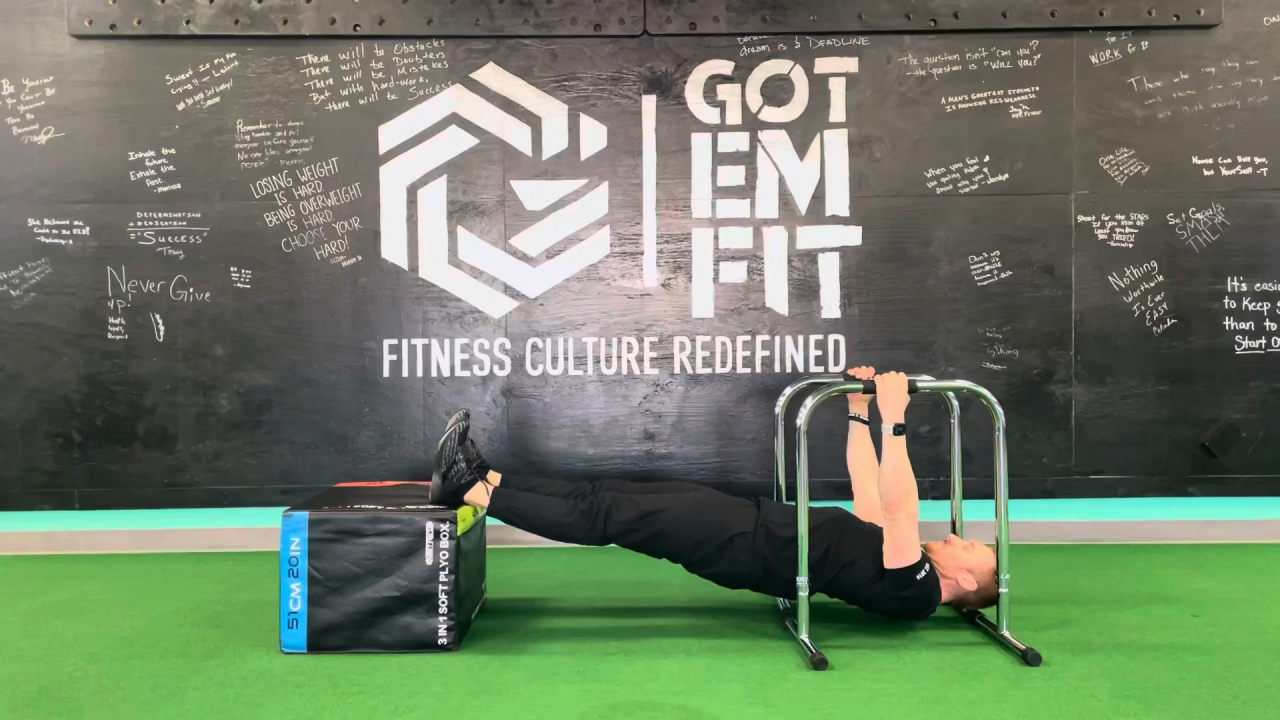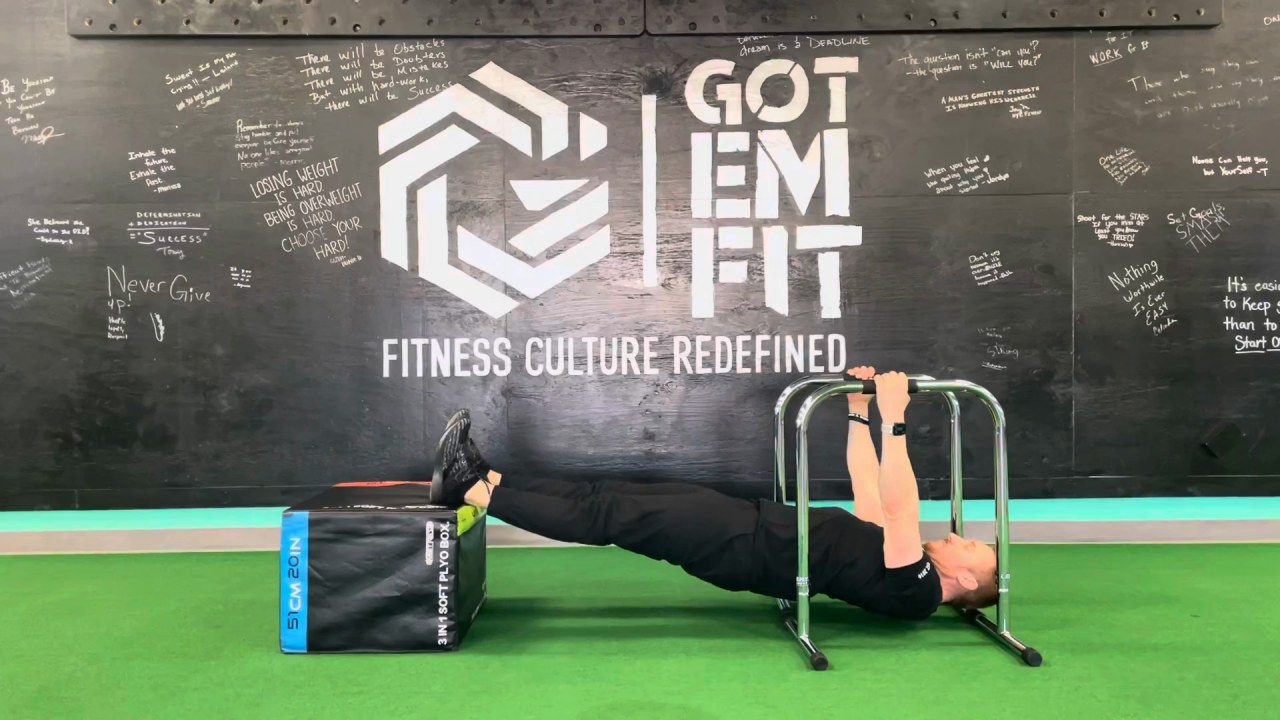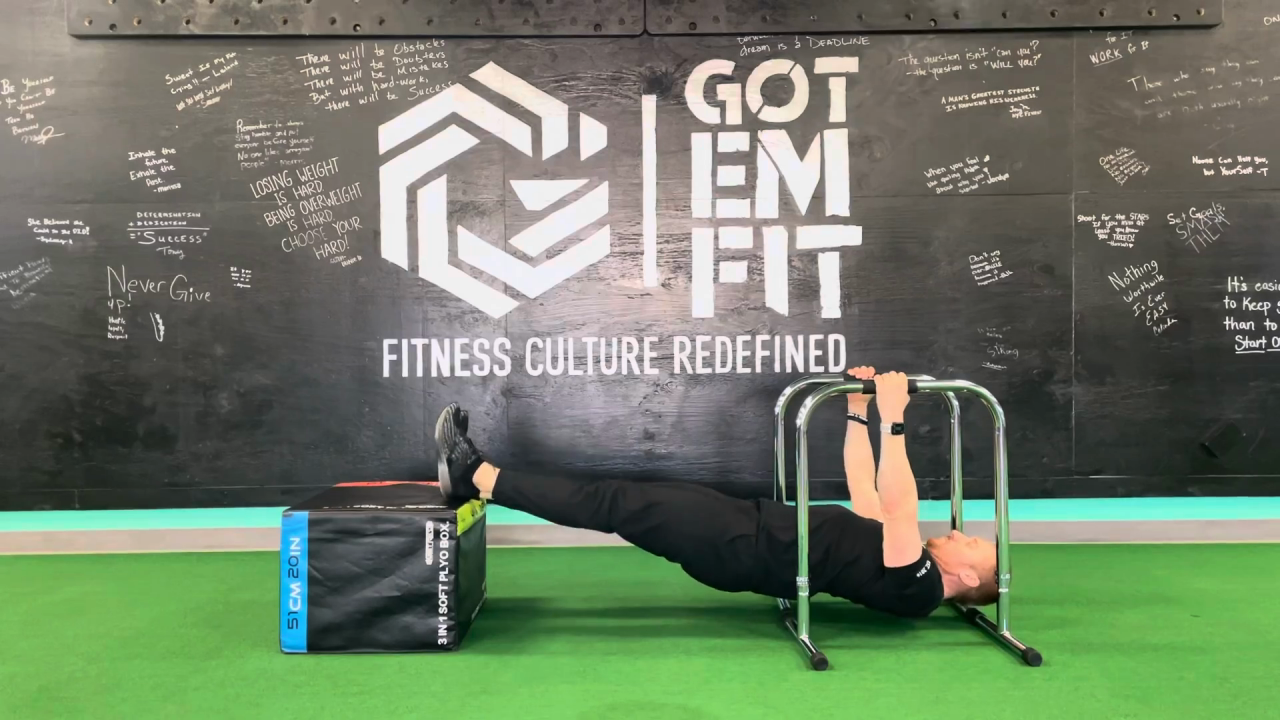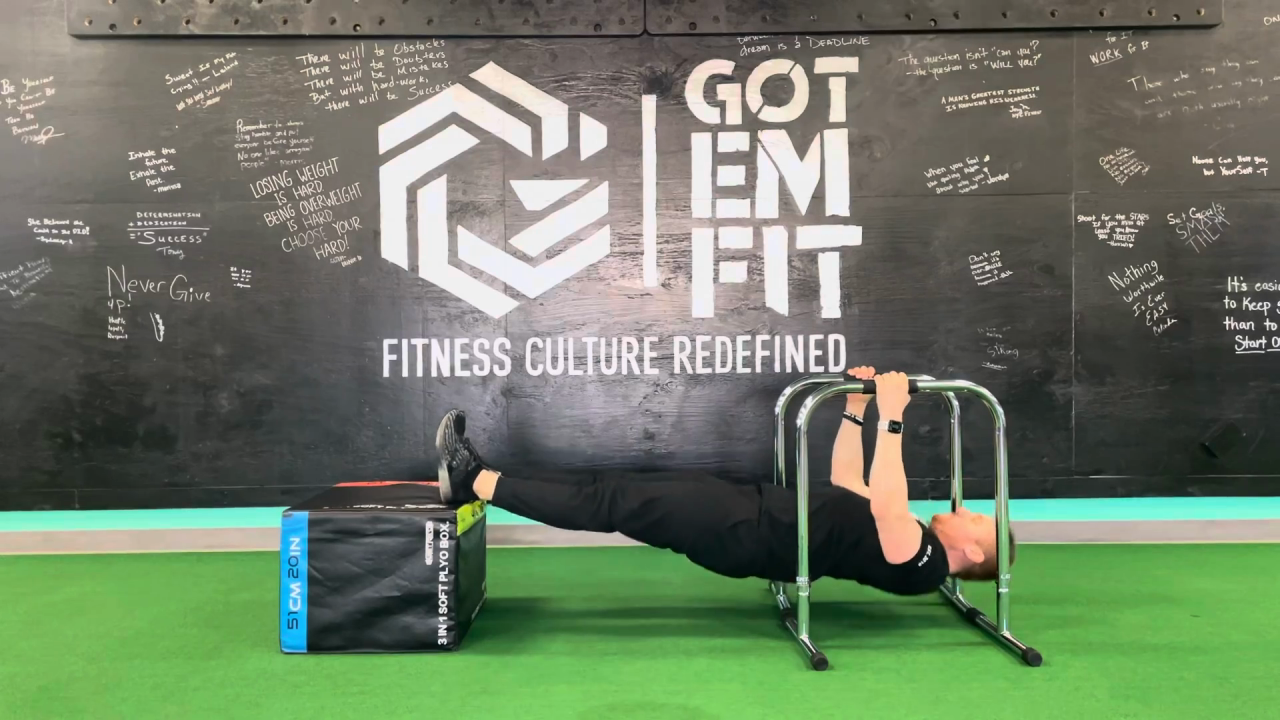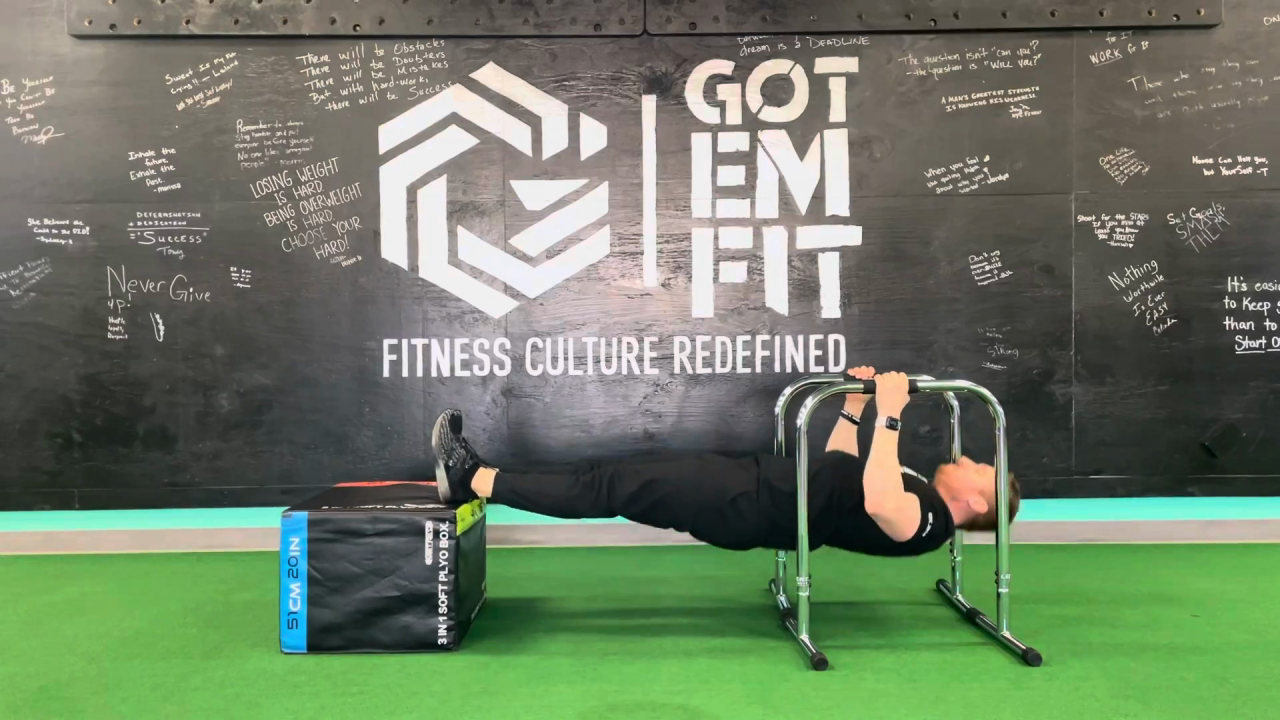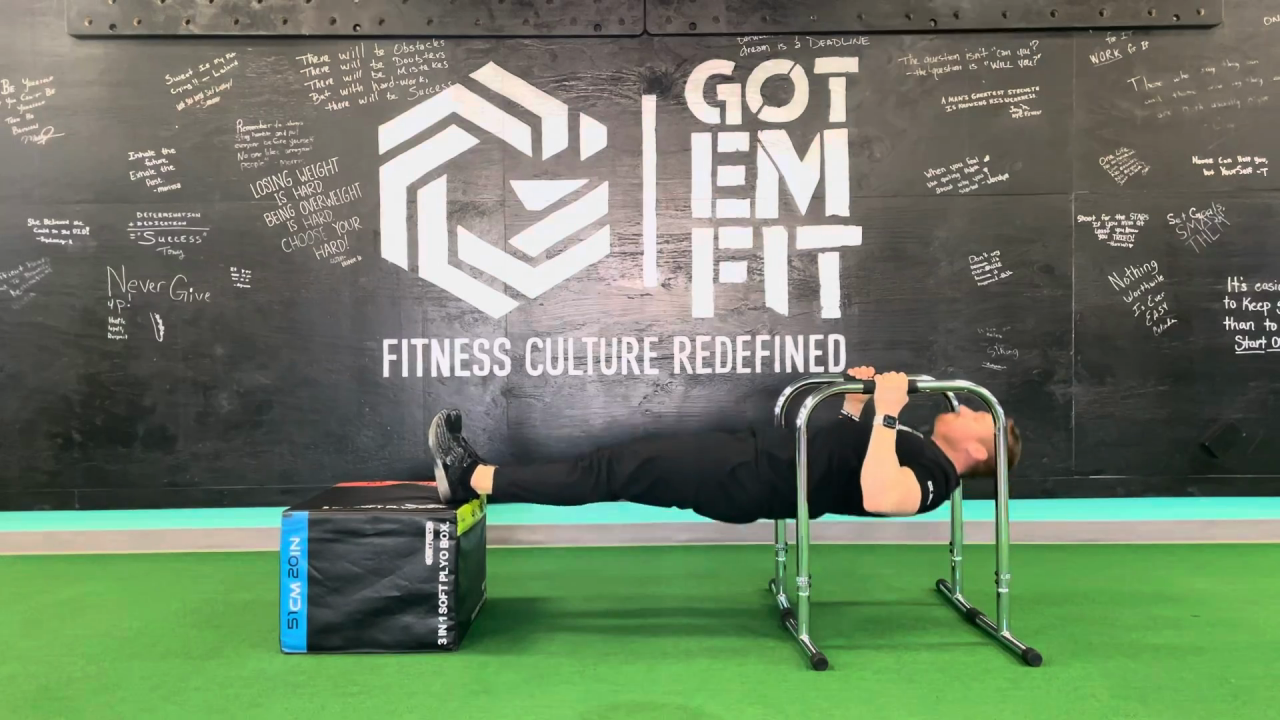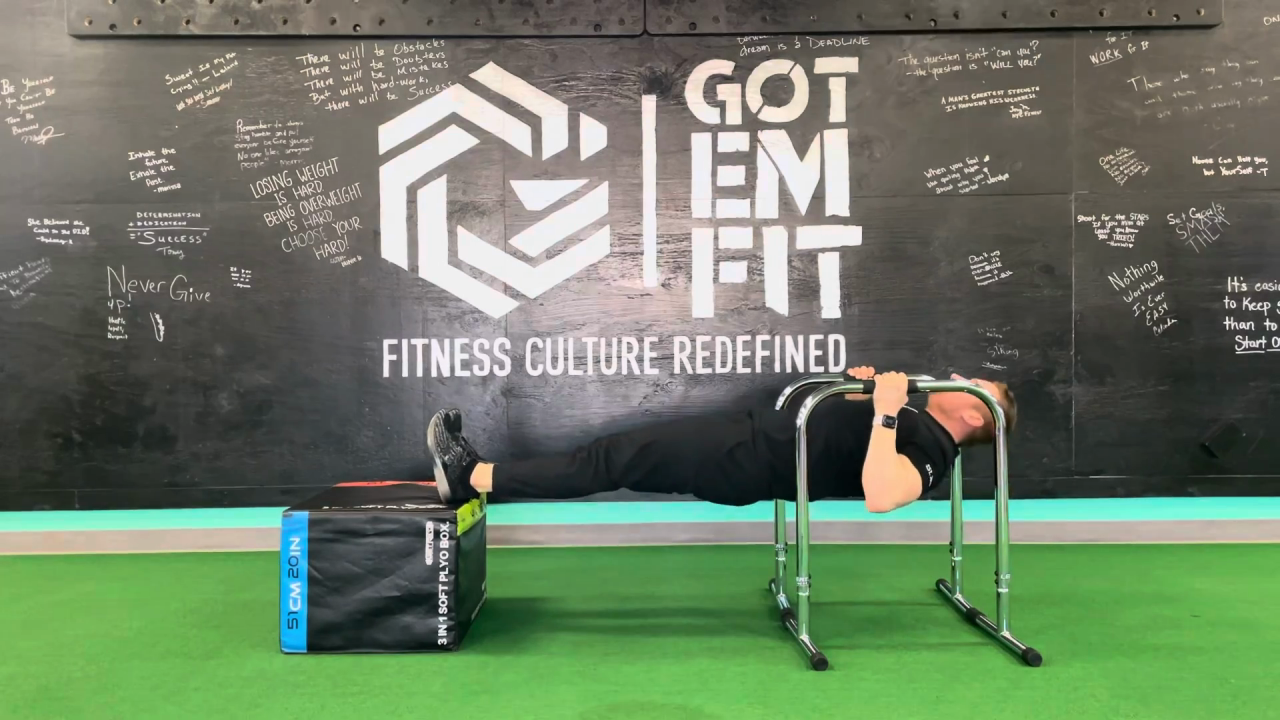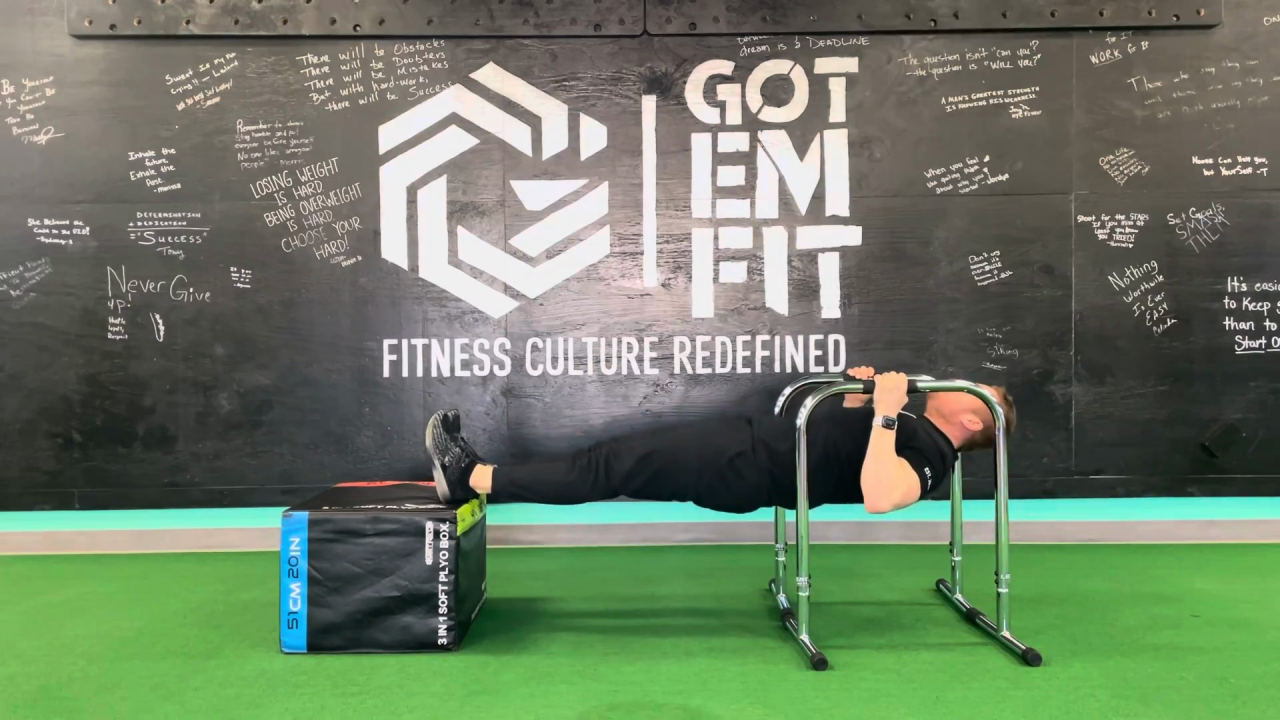
dt=0.2s
person 1, frame 1
left shoulder: (912, 592)
right shoulder: (906, 560)
left elbow: (897, 508)
right elbow: (868, 490)
left wrist: (894, 421)
right wrist: (860, 414)
left hip: (744, 545)
right hip: (754, 516)
left knee: (605, 519)
right knee: (606, 498)
left ankle: (471, 490)
right ankle: (484, 477)
person 1, frame 2
left shoulder: (914, 590)
right shoulder: (904, 559)
left elbow: (899, 508)
right elbow: (869, 490)
left wrist: (893, 420)
right wrist: (859, 412)
left hip: (744, 548)
right hip: (752, 519)
left knee: (605, 518)
right knee: (606, 498)
left ankle: (473, 489)
right ankle: (480, 478)
person 1, frame 3
left shoulder: (914, 588)
right shoulder: (909, 561)
left elbow: (898, 507)
right elbow: (865, 488)
left wrist: (892, 421)
right wrist: (857, 412)
left hip: (743, 550)
right hip: (753, 520)
left knee: (612, 506)
right knee: (616, 496)
left ankle: (478, 475)
right ankle: (477, 476)
person 1, frame 4
left shoulder: (918, 565)
right shoulder: (914, 543)
left elbow: (885, 505)
right elbow: (845, 482)
left wrist: (892, 419)
right wrist: (856, 409)
left hip: (747, 533)
right hip: (751, 504)
left knee: (610, 505)
right knee: (613, 494)
left ankle: (476, 481)
right ankle: (475, 477)
person 1, frame 5
left shoulder: (925, 524)
right shoulder: (921, 497)
left elbow: (876, 501)
left wrist: (889, 417)
right wrist: (855, 406)
left hip: (747, 505)
right hip: (751, 478)
left knee: (609, 491)
right knee: (613, 477)
left ankle: (474, 479)
right ankle: (474, 474)
person 1, frame 6
left shoulder: (930, 478)
right shoulder: (919, 457)
left elbow: (875, 496)
left wrist: (885, 413)
right wrist: (856, 403)
left hip: (747, 478)
right hip: (749, 453)
left knee: (610, 475)
right knee: (615, 463)
left ankle: (473, 478)
right ankle: (476, 473)
person 1, frame 7
left shoulder: (928, 452)
right shoulder: (919, 432)
left elbow: (879, 495)
left wrist: (885, 412)
right wrist: (861, 393)
left hip: (746, 459)
right hip: (749, 434)
left knee: (608, 463)
right knee: (612, 456)
left ankle: (473, 477)
right ankle: (477, 472)
person 1, frame 8
left shoulder: (926, 458)
right shoulder: (917, 437)
left elbow: (878, 496)
left wrist: (884, 413)
right wrist: (860, 395)
left hip: (745, 466)
right hip: (748, 440)
left knee: (605, 471)
right knee: (610, 461)
left ankle: (471, 478)
right ankle: (475, 473)
